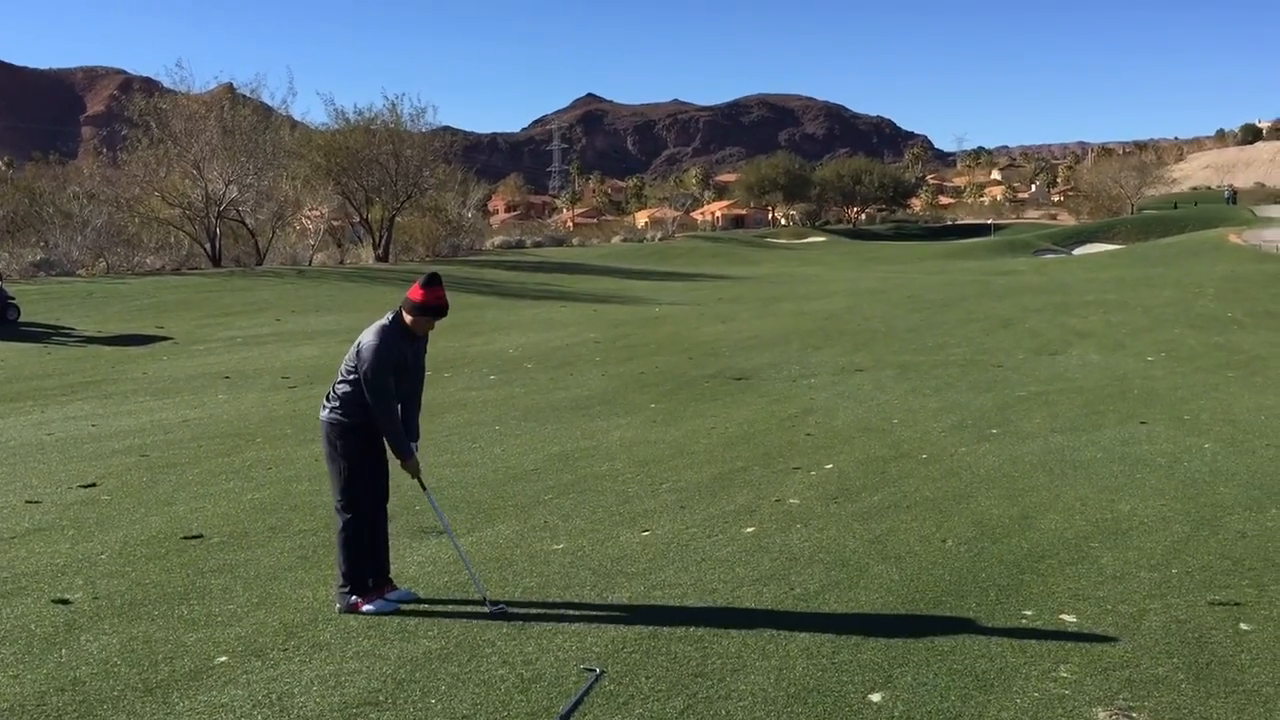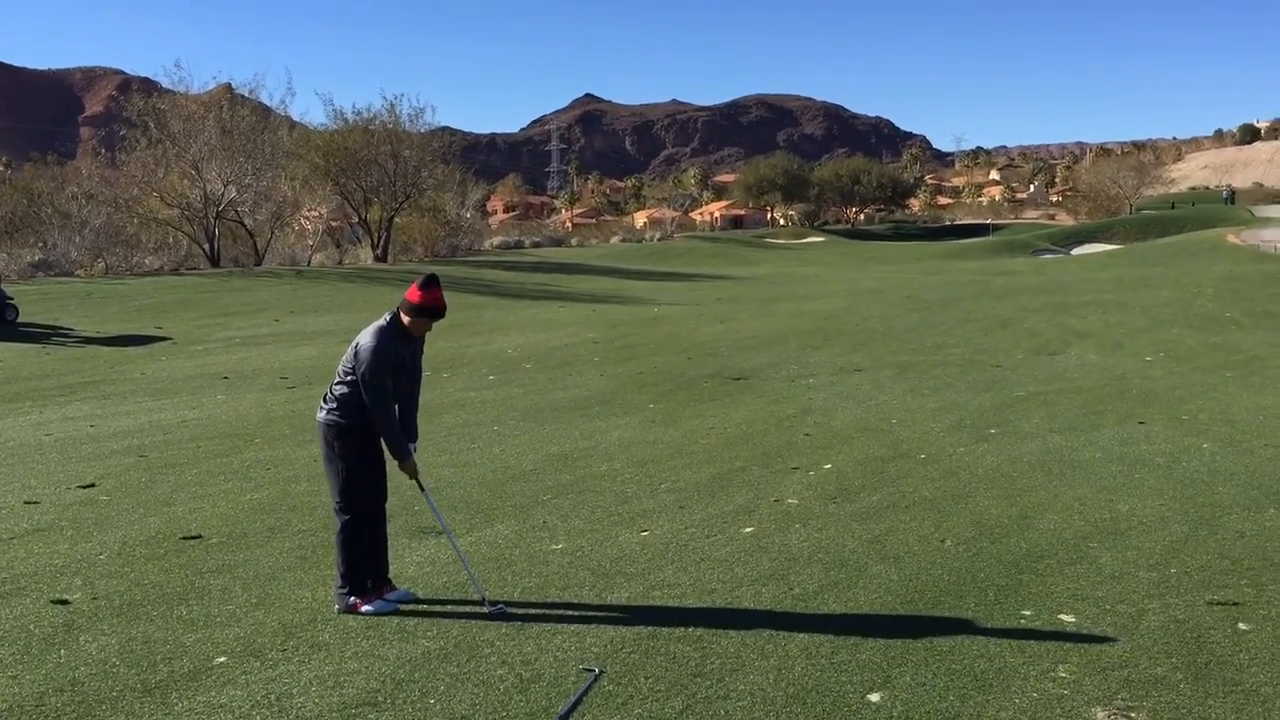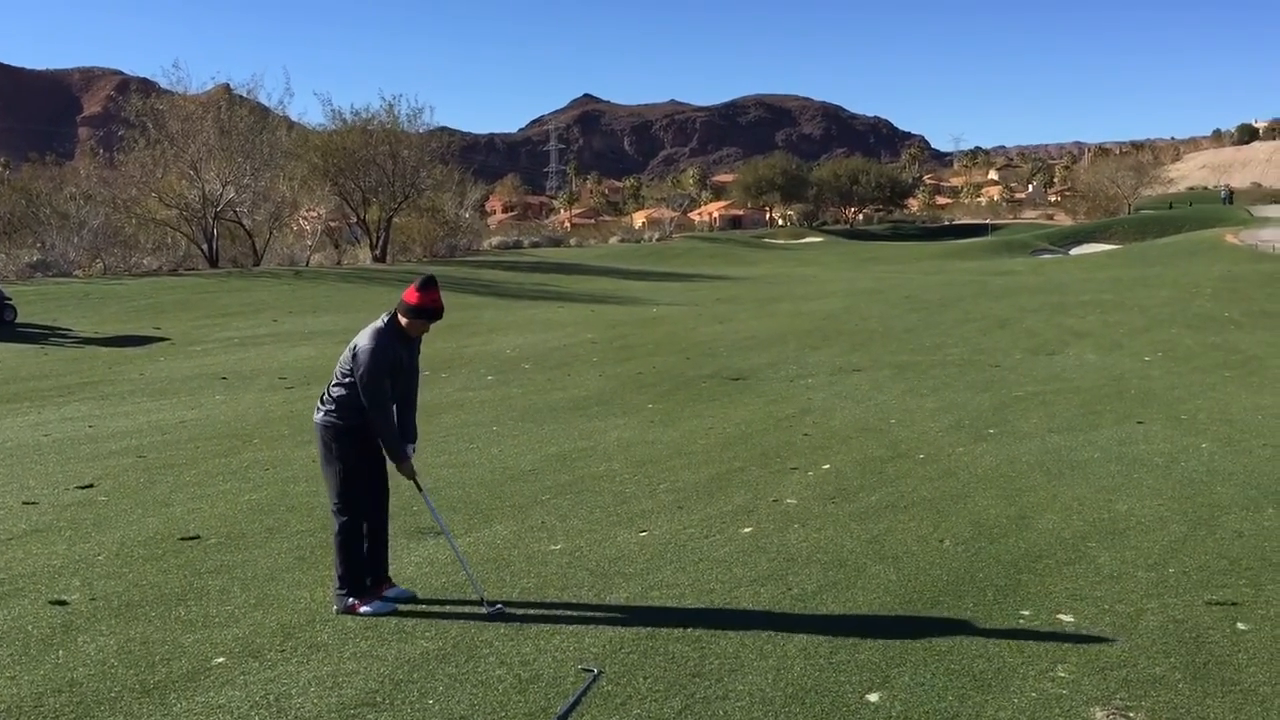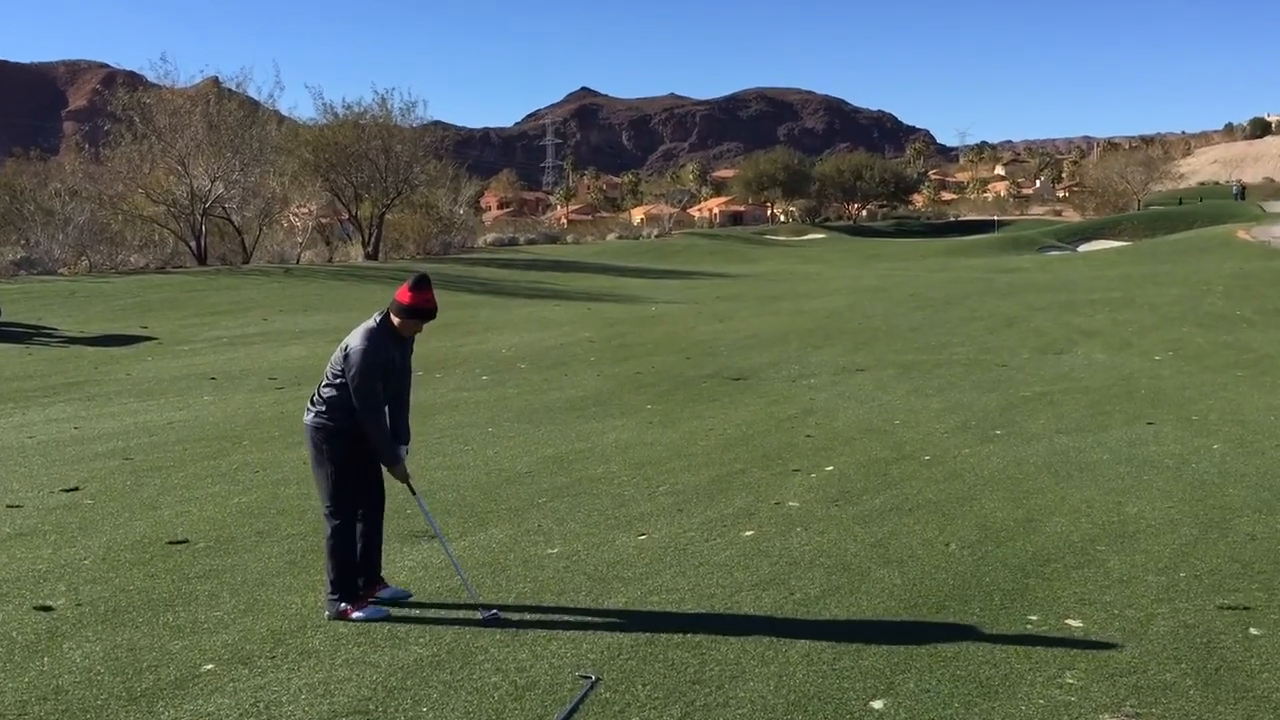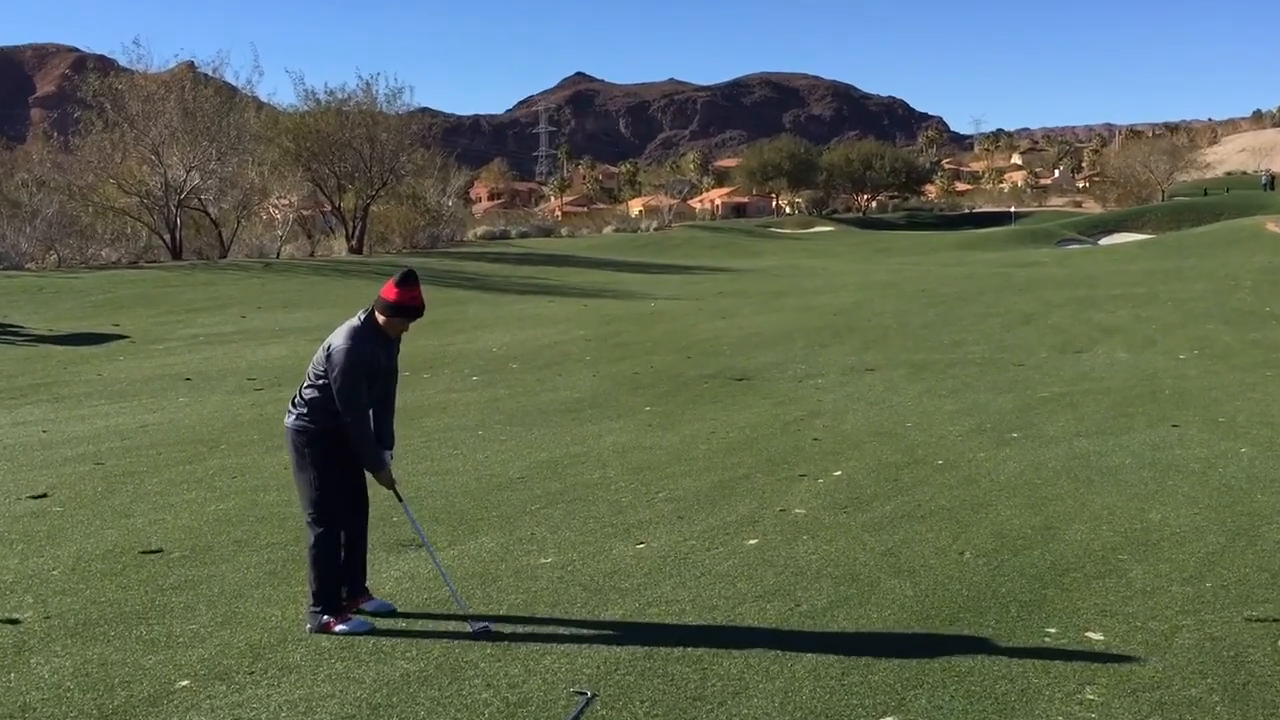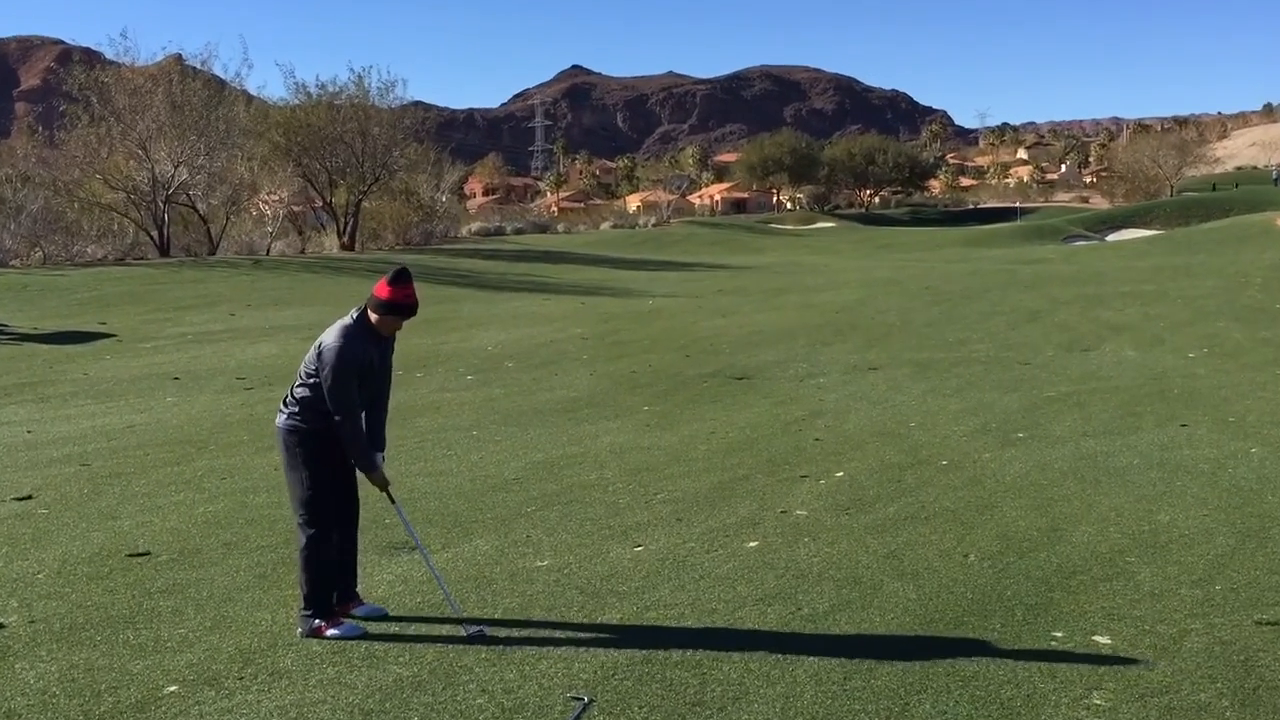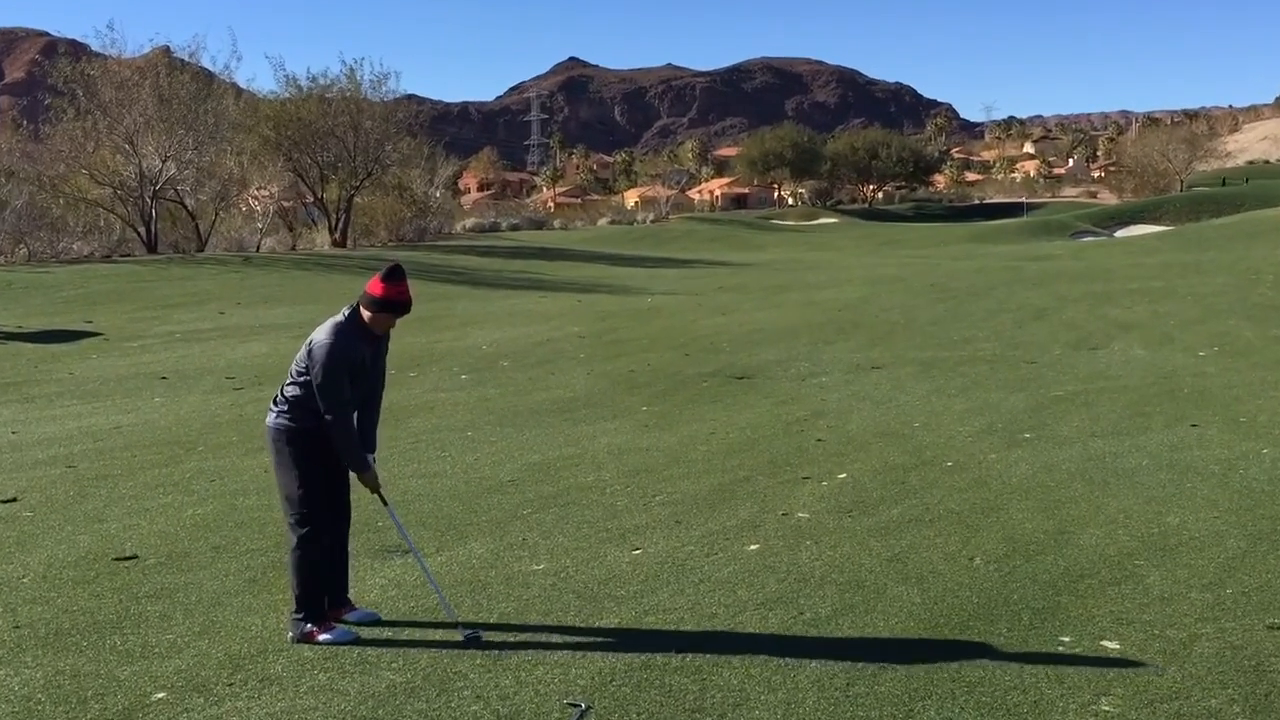
dt=0.1s
person 1, frame 1
left shoulder: (416, 337)
right shoulder: (378, 343)
left elbow: (411, 392)
right elbow: (383, 405)
left wrist: (411, 443)
right wrist: (404, 453)
left hip: (368, 425)
right hip: (344, 425)
left knee: (376, 505)
right knee: (353, 508)
left ankle: (378, 582)
right ankle: (351, 592)
person 1, frame 2
left shoulder: (412, 337)
right shoulder: (376, 344)
left elbow: (409, 392)
right elbow: (381, 406)
left wrist: (409, 443)
right wrist: (402, 454)
left hip: (365, 426)
right hip: (341, 425)
left knee: (375, 505)
right knee: (352, 508)
left ankle: (377, 582)
right ankle: (350, 593)
person 1, frame 3
left shoulder: (409, 338)
right shoulder: (373, 345)
left elbow: (407, 393)
right elbow: (379, 408)
left wrist: (408, 444)
right wrist: (399, 457)
left hip: (363, 426)
right hip: (339, 427)
left knee: (377, 503)
right knee: (350, 509)
left ankle: (377, 580)
right ankle: (349, 593)
person 1, frame 4
left shoulder: (401, 338)
right shoulder: (366, 346)
left elbow: (399, 393)
right elbow: (371, 410)
left wrist: (400, 446)
right wrist: (392, 460)
left hip: (355, 428)
right hip: (330, 429)
left knee: (373, 503)
right knee: (343, 513)
left ankle: (369, 582)
right ankle: (341, 599)
person 1, frame 5
left shoulder: (387, 337)
right shoulder: (350, 346)
left elbow: (384, 396)
right elbow: (354, 413)
left wrist: (385, 451)
right wrist: (376, 466)
left hip: (339, 430)
right hip: (312, 432)
left knee: (355, 510)
right knee: (326, 520)
left ankle: (353, 593)
right ankle: (324, 611)
person 1, frame 6
left shoulder: (382, 337)
right shoulder: (340, 344)
left elbow: (377, 397)
right elbow: (345, 413)
left wrist: (375, 452)
right wrist: (368, 466)
left hip: (331, 431)
right hip: (303, 432)
left knee: (346, 514)
right knee: (318, 523)
left ankle: (344, 597)
right ankle: (315, 615)
person 1, frame 7
left shoulder: (376, 335)
right shoulder: (331, 342)
left elbow: (370, 396)
right elbow: (336, 412)
left wrist: (366, 454)
right wrist: (360, 467)
left hip: (323, 431)
right hip: (294, 431)
left knee: (338, 517)
right knee: (310, 523)
left ankle: (335, 603)
right ankle: (307, 620)
